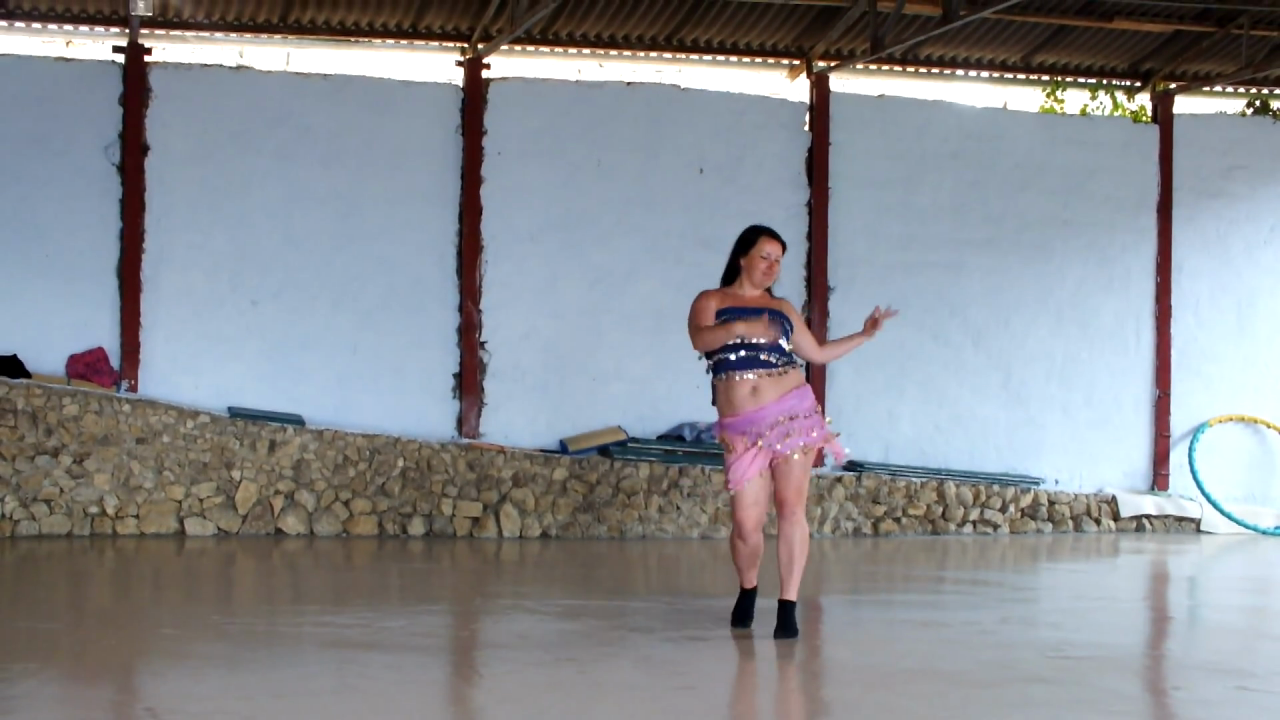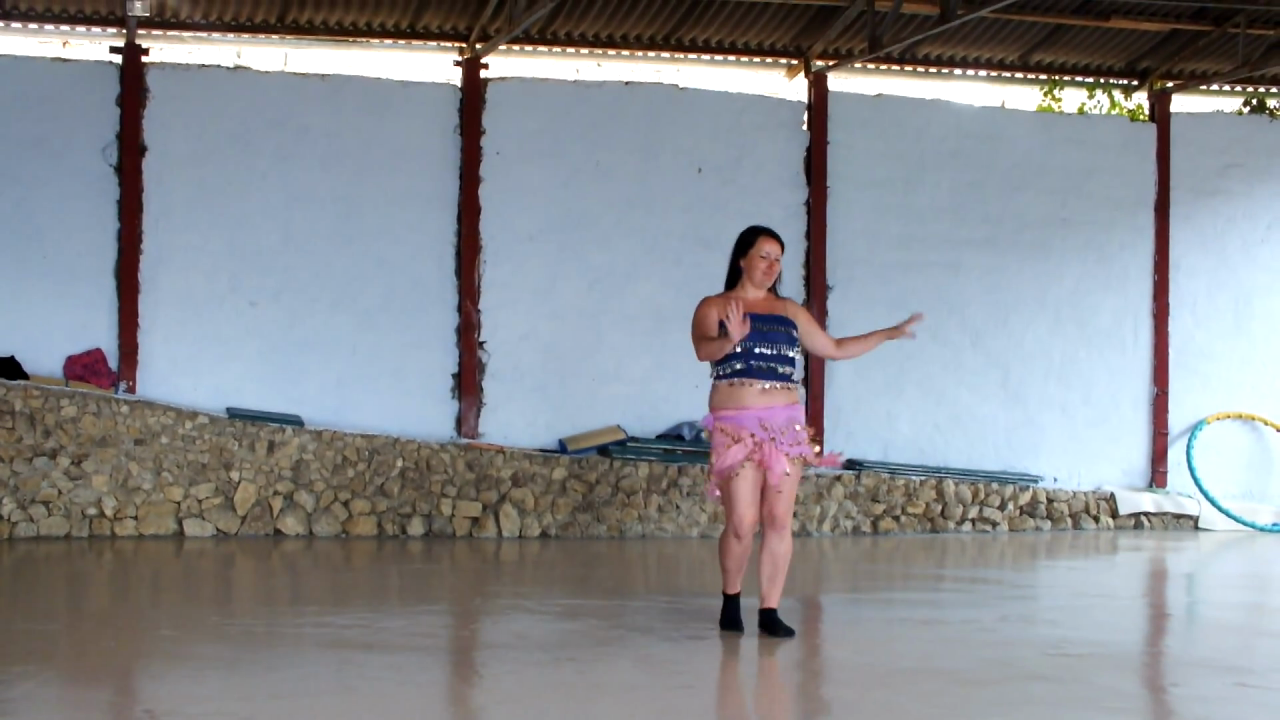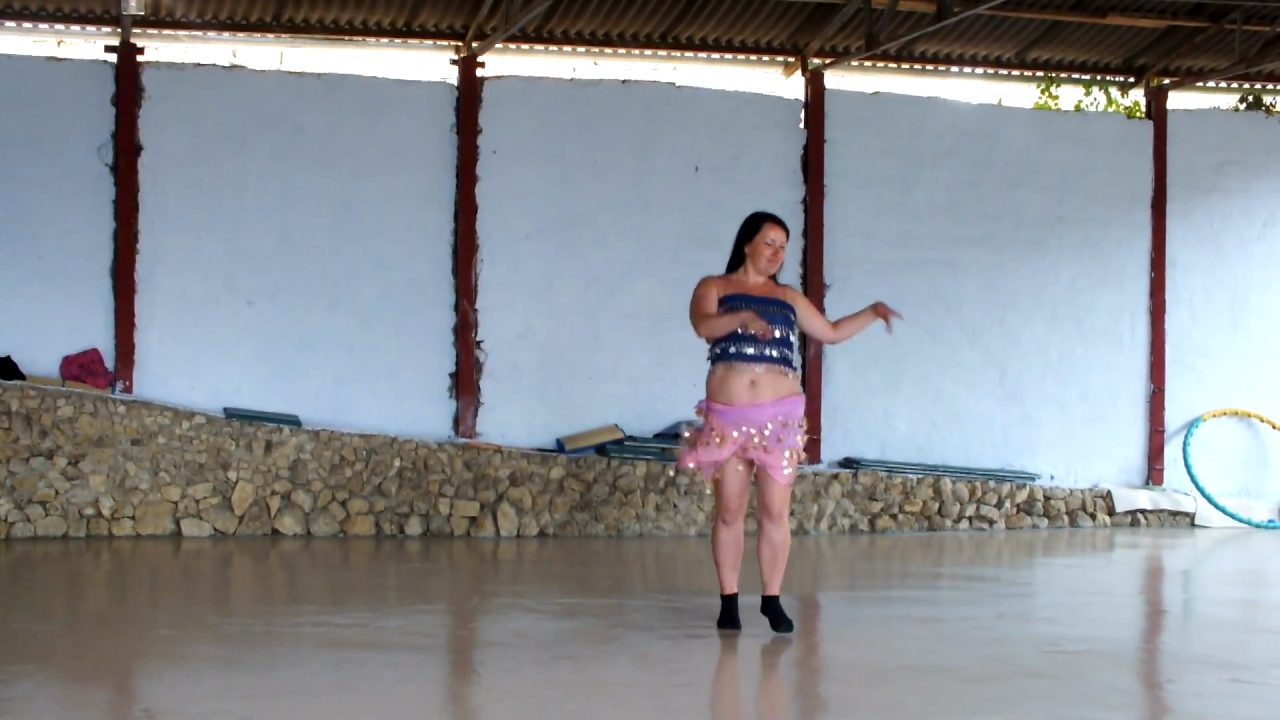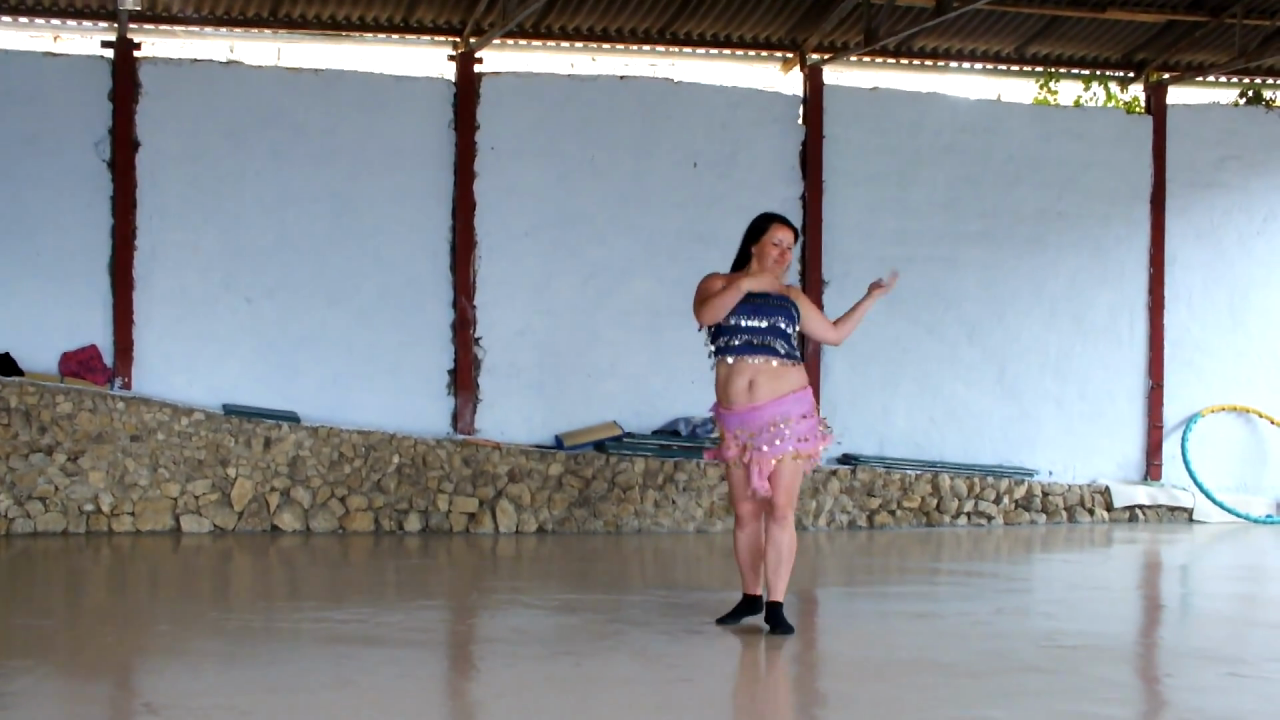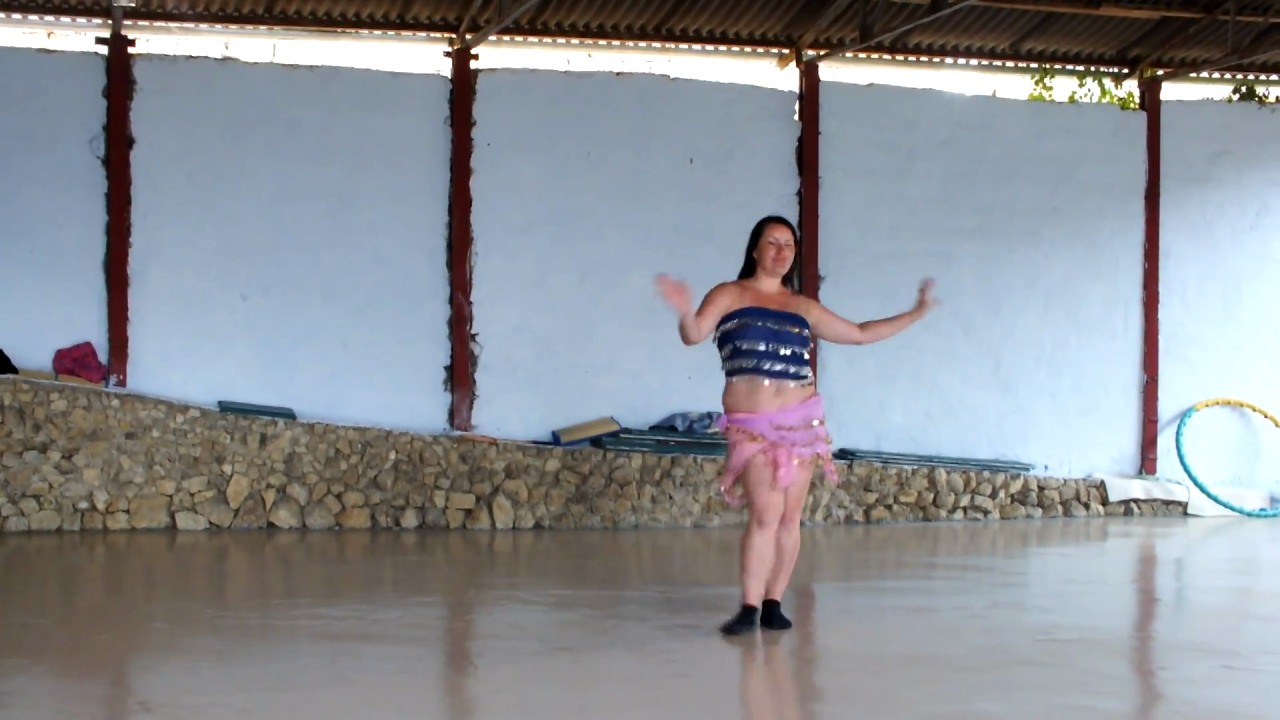
dt=0.2s
person 1, frame 1
left shoulder: (782, 309)
right shoulder: (710, 301)
left elbow: (816, 354)
right elbow: (700, 339)
left wrist: (864, 334)
right wrist: (743, 329)
left hip: (793, 414)
right hip: (742, 429)
left knee: (792, 509)
right knee: (746, 525)
left ankle: (788, 607)
right ankle: (748, 592)
person 1, frame 2
left shoulder: (789, 311)
right shoulder: (713, 307)
left elbow: (835, 349)
right elbow: (703, 350)
left wrist: (889, 332)
right wrist: (729, 337)
left hip: (783, 424)
right hip: (734, 427)
left knee: (779, 521)
right knee: (741, 524)
left ankle: (770, 611)
right ankle: (731, 600)
person 1, frame 3
left shoulder: (787, 295)
right shoulder: (714, 287)
left elbow: (831, 332)
right elbow: (703, 327)
left wrist: (873, 312)
right wrist: (743, 320)
left hip: (779, 415)
right hip: (727, 417)
left knee: (775, 511)
right knee: (729, 512)
left ankle: (772, 600)
right ankle: (728, 601)
person 1, frame 4
left shoulder: (791, 297)
right shoulder: (718, 282)
left elbow: (834, 334)
right elbow: (705, 315)
left wrist: (870, 298)
right wrist: (745, 283)
left hip: (789, 412)
right hip: (739, 419)
left knee: (781, 512)
right knee: (747, 513)
left ankle: (774, 606)
right ankle: (752, 594)
person 1, frame 5
left shoulder: (804, 306)
right shoulder: (729, 296)
left elbow: (858, 334)
right elbow: (693, 335)
left wrist: (915, 313)
right wrist: (684, 312)
left hip: (801, 419)
right hip: (752, 426)
left knee: (790, 516)
right knee: (764, 514)
left ankle: (772, 603)
right ankle: (749, 608)
